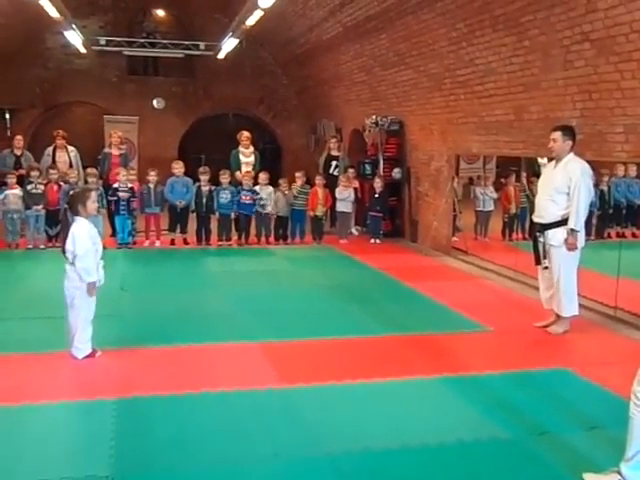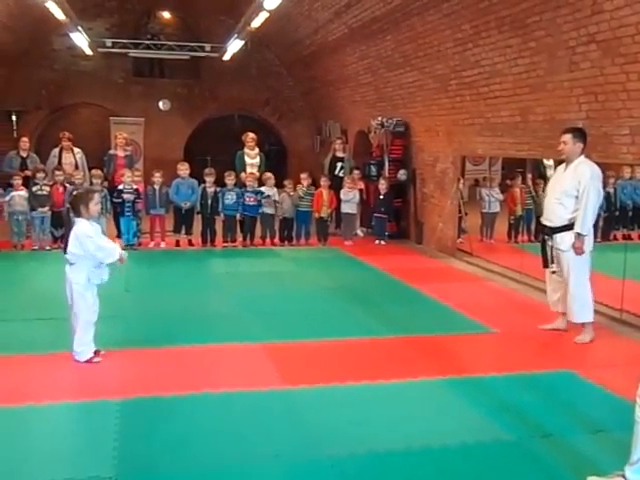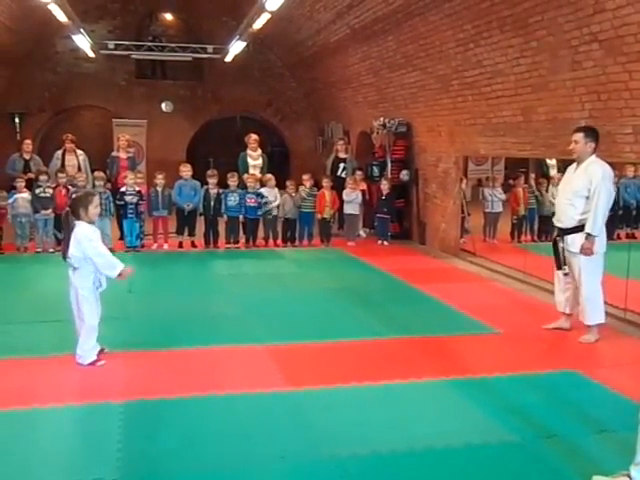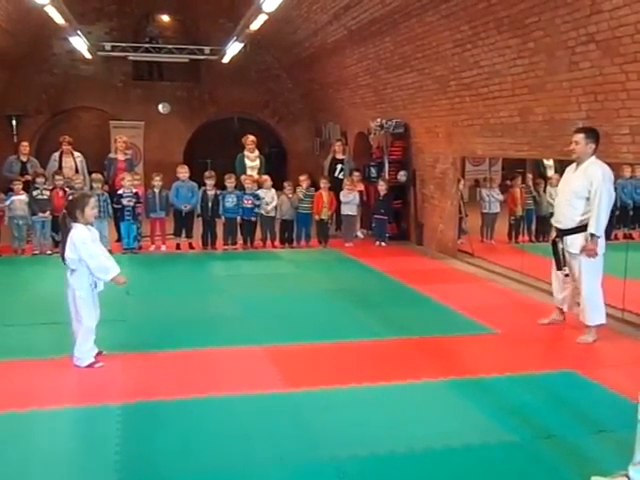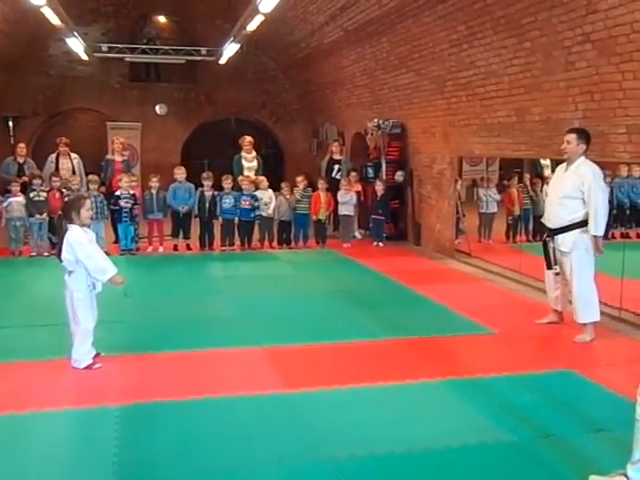
dt=0.3s
person 1, frame 1
left shoulder: (578, 168)
right shoulder: (550, 167)
left elbow: (580, 203)
left wrist: (573, 233)
right wrist: (537, 227)
left hip: (562, 232)
right hip: (545, 231)
left knee: (563, 276)
right knee: (547, 275)
left ankle: (564, 320)
right ankle: (555, 315)
person 1, frame 2
left shoulder: (588, 171)
right shoulder: (561, 169)
left elbow: (589, 206)
left wrist: (580, 237)
right wrist: (547, 229)
left hip: (572, 236)
right hip: (554, 234)
left knee: (576, 281)
right knee: (555, 278)
left ankle: (587, 328)
right ankle: (562, 319)
person 1, frame 3
left shoulder: (599, 171)
right shoulder: (573, 168)
left elbow: (599, 207)
left wrist: (590, 238)
right wrist: (559, 231)
left hip: (583, 237)
right hip: (566, 235)
left knee: (587, 283)
right knee: (564, 279)
left ankle: (593, 328)
right ankle: (565, 319)
person 1, frame 4
left shoulder: (599, 172)
right shoulder: (571, 169)
left elbow: (601, 207)
left wrist: (593, 239)
right wrist: (557, 230)
left hip: (582, 238)
right hip: (564, 236)
left knee: (587, 283)
right knee: (561, 278)
left ankle: (592, 329)
right ankle: (559, 313)
person 1, frame 5
left shoulder: (588, 172)
right shoulder: (561, 169)
left elbow: (598, 205)
left wrist: (596, 236)
right wrist: (548, 228)
left hip: (575, 237)
right hip: (555, 235)
left knee: (580, 281)
right knee: (553, 277)
left ankle: (589, 327)
right ankle: (556, 313)
person 2, frame 1
left shoulder: (84, 225)
right shoulder: (81, 228)
right elbow: (83, 258)
left wrist: (92, 278)
right wrist: (90, 280)
left hip: (82, 278)
right hip: (81, 280)
left knee: (83, 314)
right knee: (82, 314)
left ankle: (82, 346)
right ankle: (81, 350)
person 2, frame 2
left shoulder: (89, 226)
right shoulder: (83, 229)
left elbow: (101, 244)
right elbow: (100, 248)
left wrist: (117, 251)
right wrist: (118, 253)
left hip: (86, 277)
right hip: (80, 279)
left knee: (89, 314)
right knee: (84, 316)
left ankle: (87, 347)
right ankle: (83, 352)
person 2, frame 3
left shoulder: (88, 229)
right shoulder: (83, 232)
left elbow: (101, 253)
right elbow: (99, 256)
left wrist: (118, 268)
right wrist: (119, 270)
left hip: (89, 280)
right hip: (84, 282)
left knee: (91, 317)
right knee: (88, 319)
left ankle: (91, 348)
right ankle: (85, 355)
person 2, frame 4
left shoulder: (89, 231)
right shoulder: (79, 234)
left elbow: (102, 253)
right elbow: (94, 259)
left wrist: (115, 271)
right wrist: (113, 275)
left hip: (88, 282)
right hip: (81, 284)
left knee: (90, 318)
right knee: (85, 321)
left ankle: (89, 350)
right ankle: (83, 357)
person 2, frame 5
left shoulder: (84, 232)
right shoulder: (74, 235)
left elbow: (98, 255)
right elbow: (90, 260)
left wrist: (112, 272)
right wrist: (110, 275)
left hip: (85, 283)
right hip: (79, 285)
left knee: (88, 320)
right knee: (83, 322)
left ankle: (87, 351)
right ankle: (81, 359)
